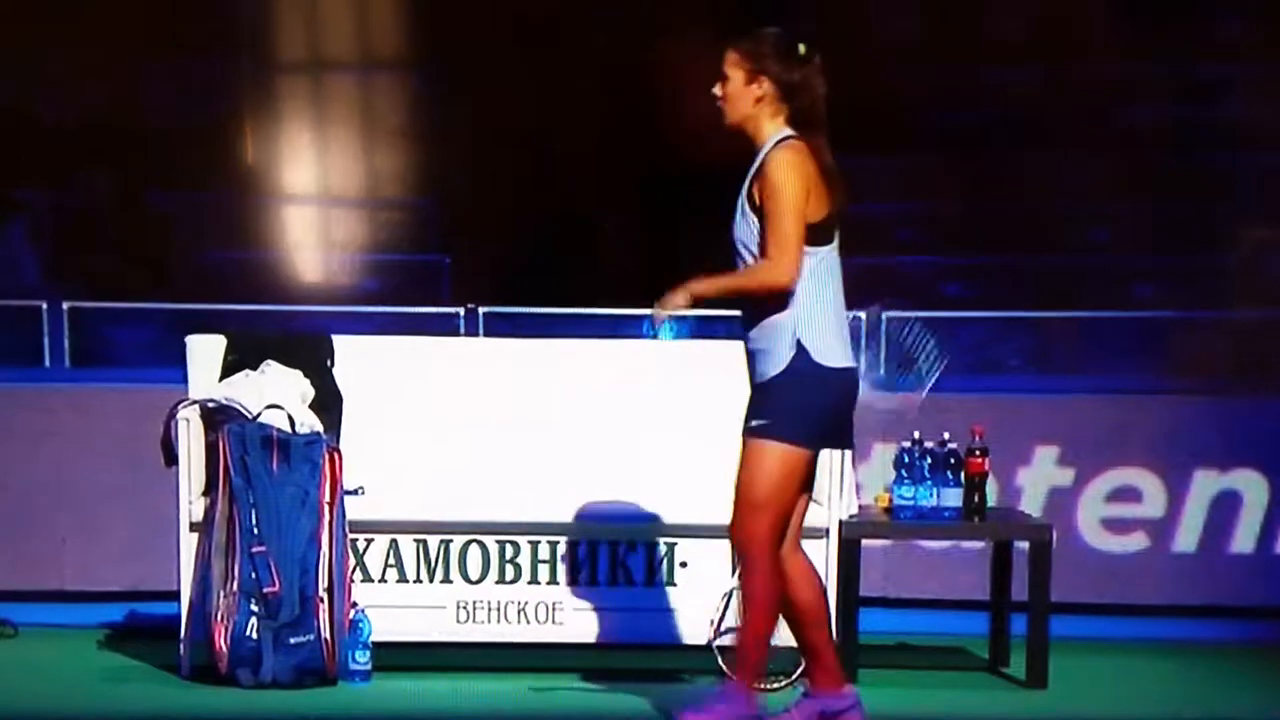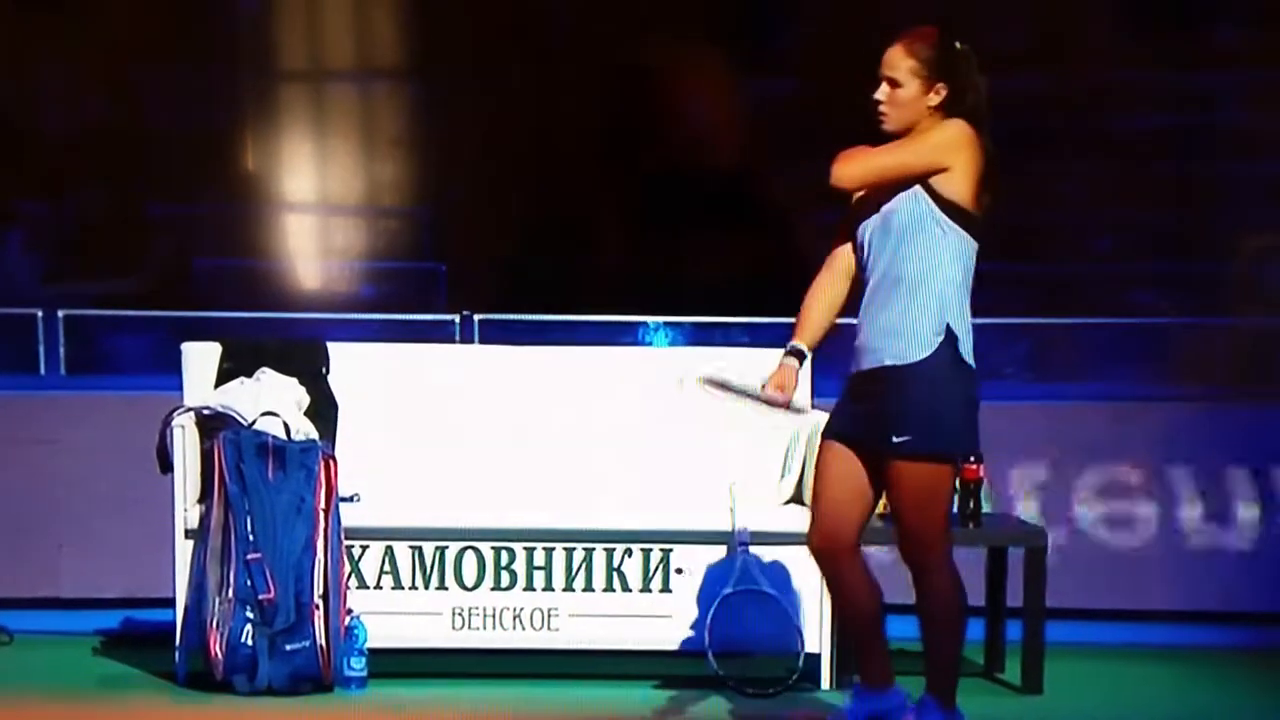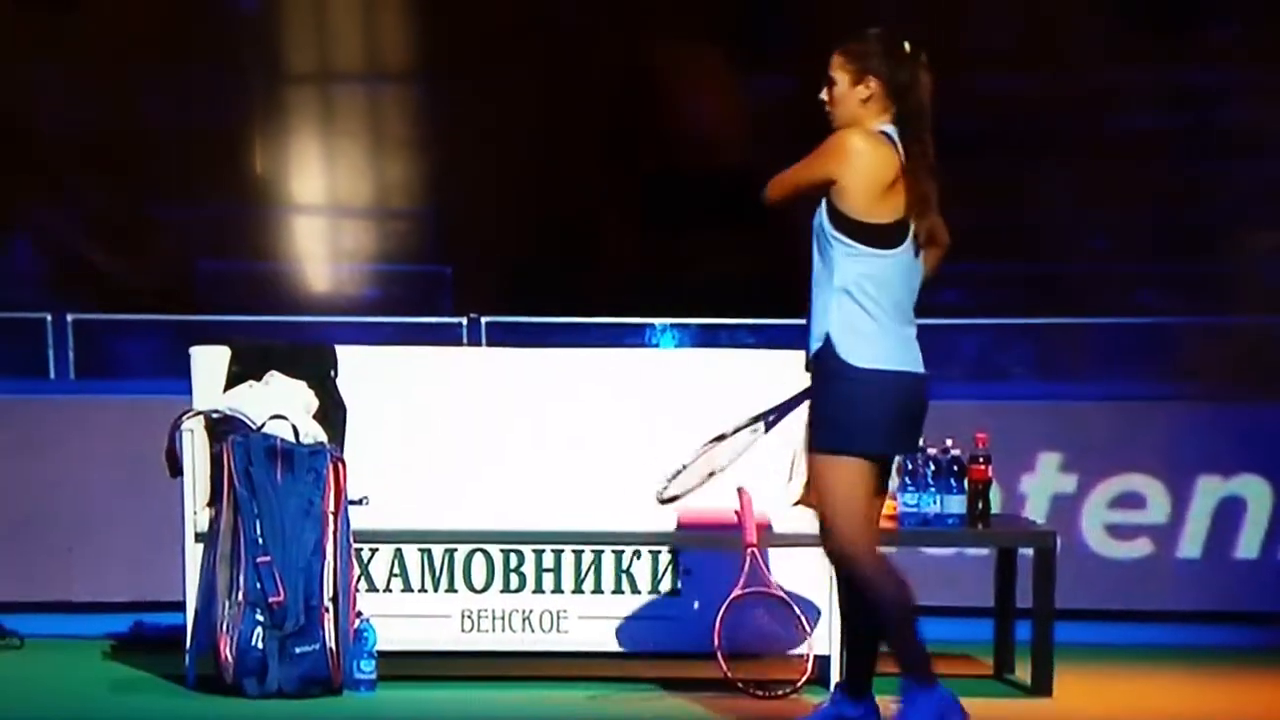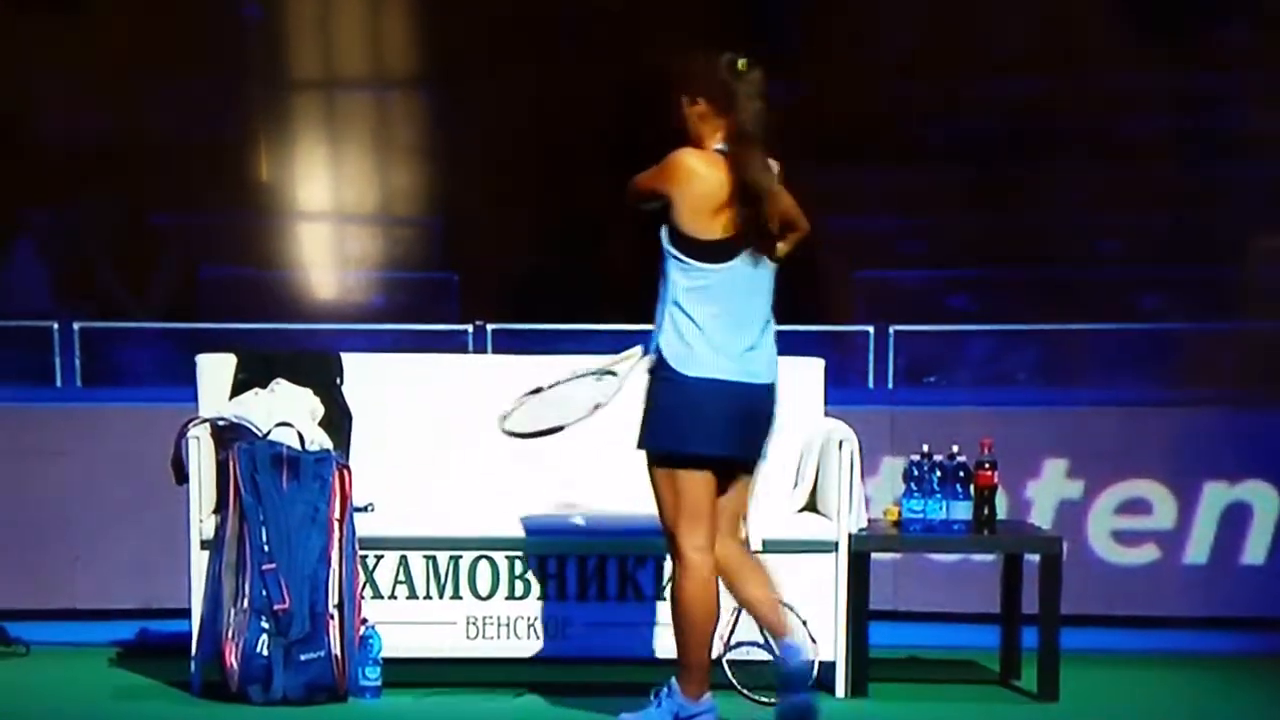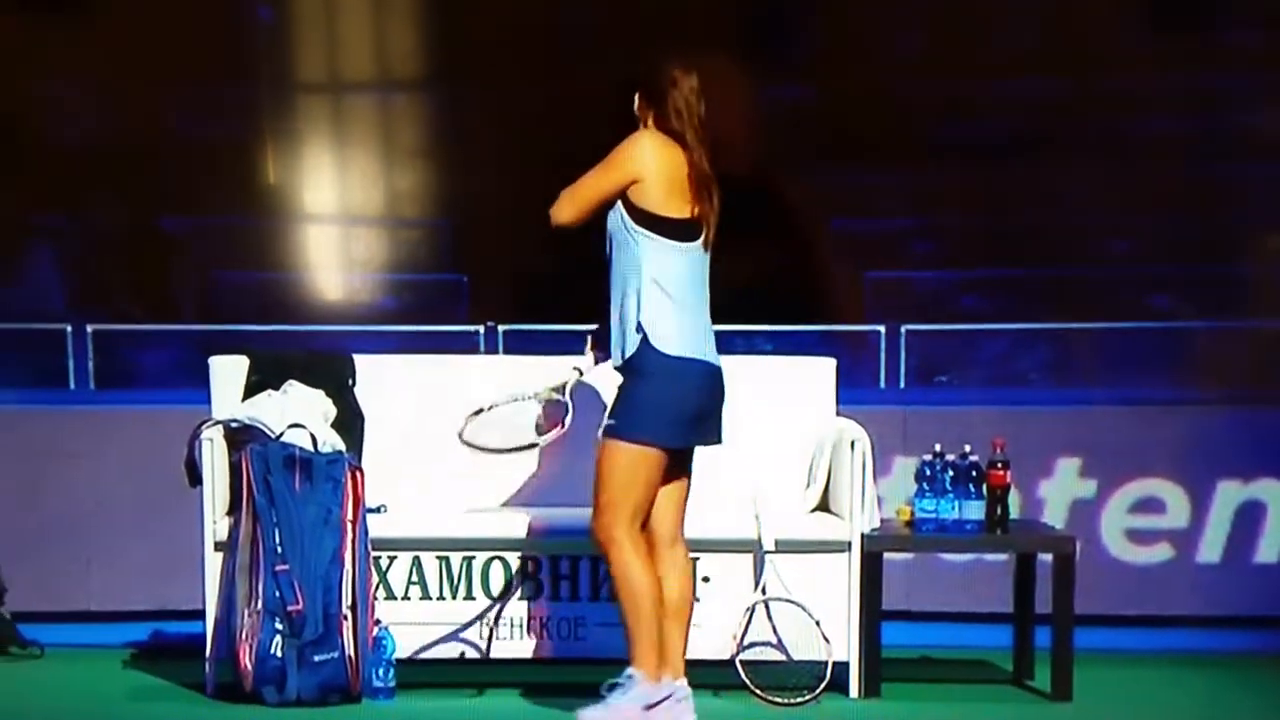
dt=1s
person 1, frame 1
left shoulder: (786, 160)
right shoulder: (776, 162)
left elbow: (779, 272)
left wrist: (698, 287)
left hip: (806, 372)
right hip: (790, 374)
left knee: (753, 535)
right knee: (777, 544)
person 1, frame 2
left shoulder: (956, 141)
right shoulder: (882, 185)
left elbow: (842, 171)
right elbow: (836, 273)
left wrist: (857, 157)
right wrist: (794, 353)
left hip: (928, 376)
right hip: (870, 378)
left knee: (925, 554)
right knee: (831, 540)
person 1, frame 3
left shoulder: (854, 149)
right shoulder: (903, 158)
left elbow: (774, 192)
right elbow: (936, 242)
left wrist: (813, 177)
left hip: (857, 375)
right hip: (885, 372)
left knee: (850, 546)
right knee: (849, 546)
person 1, frame 4
left shoulder: (689, 167)
right shoulder: (761, 178)
left elbow: (637, 188)
right elbow: (797, 228)
left hip: (691, 385)
right hip: (751, 388)
left knee: (691, 546)
right knee: (724, 541)
right ankle: (790, 651)
person 1, frame 5
left shoulder: (645, 149)
right shoulder: (694, 176)
left elbow: (562, 213)
left wrist: (609, 187)
right wrist: (617, 327)
left hip: (663, 368)
right hip: (687, 369)
left knee: (614, 526)
right knee: (663, 536)
